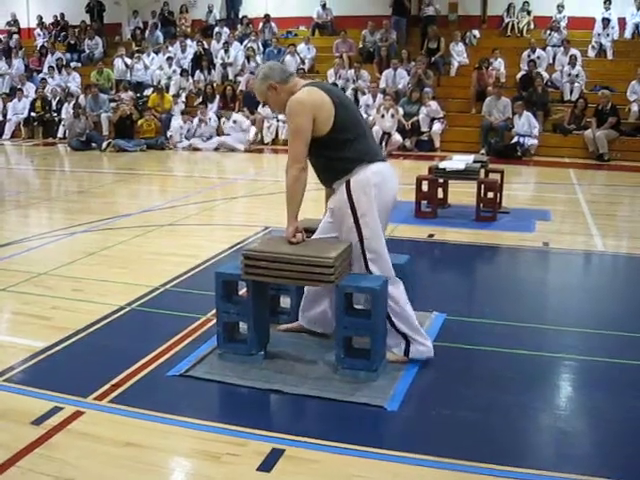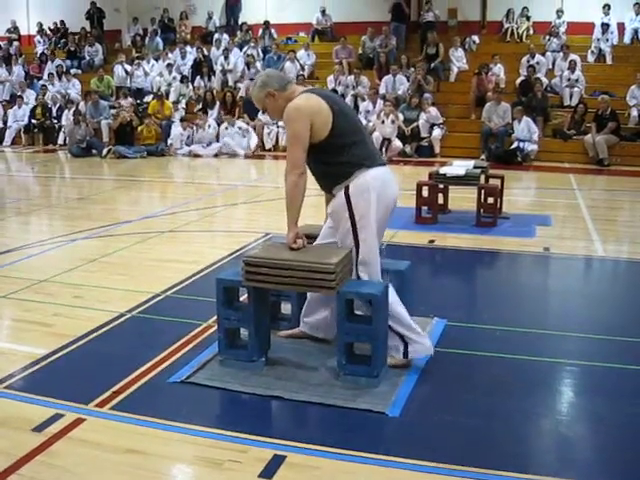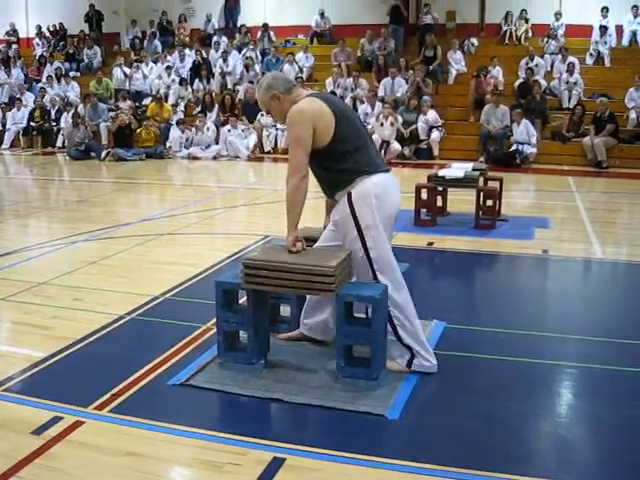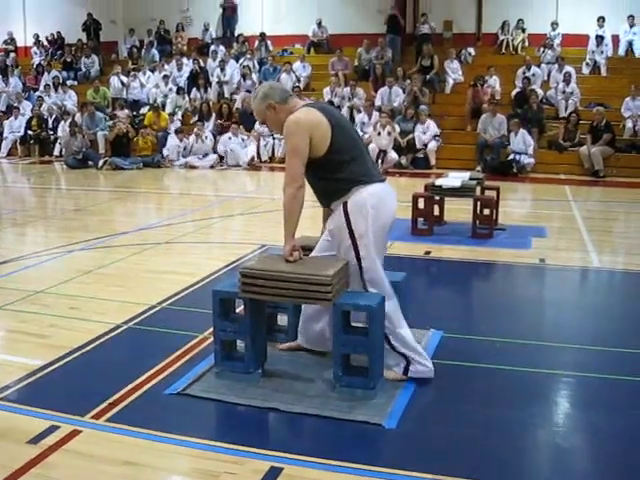
dt=0.2s
person 1, frame 1
left shoulder: (300, 101)
right shoulder: (319, 94)
left elbow: (297, 166)
left wrist: (292, 221)
right wrist: (330, 206)
left hip: (363, 183)
right hip: (364, 179)
left knee: (372, 268)
left ankle: (408, 344)
right ankle: (314, 319)
person 1, frame 2
left shoulder: (298, 108)
right shoulder: (318, 100)
left elbow: (296, 172)
left wrist: (292, 227)
right wrist: (331, 212)
left hip: (363, 187)
right hip: (367, 183)
left knee: (362, 273)
left ankle: (406, 343)
right ankle: (317, 325)
person 1, frame 3
left shoulder: (300, 111)
right shoulder: (322, 103)
left elbow: (297, 176)
left wrist: (292, 230)
right wrist: (330, 218)
left hip: (365, 194)
right hip: (371, 188)
left knee: (378, 278)
left ankle: (413, 355)
right ankle: (316, 327)
person 1, frame 4
left shoulder: (297, 121)
right shoulder: (318, 113)
left elbow: (294, 186)
left wrist: (289, 240)
right wrist: (326, 228)
left hip: (361, 204)
right hip: (365, 199)
left knee: (370, 287)
left ankle: (408, 362)
right ankle: (313, 338)
